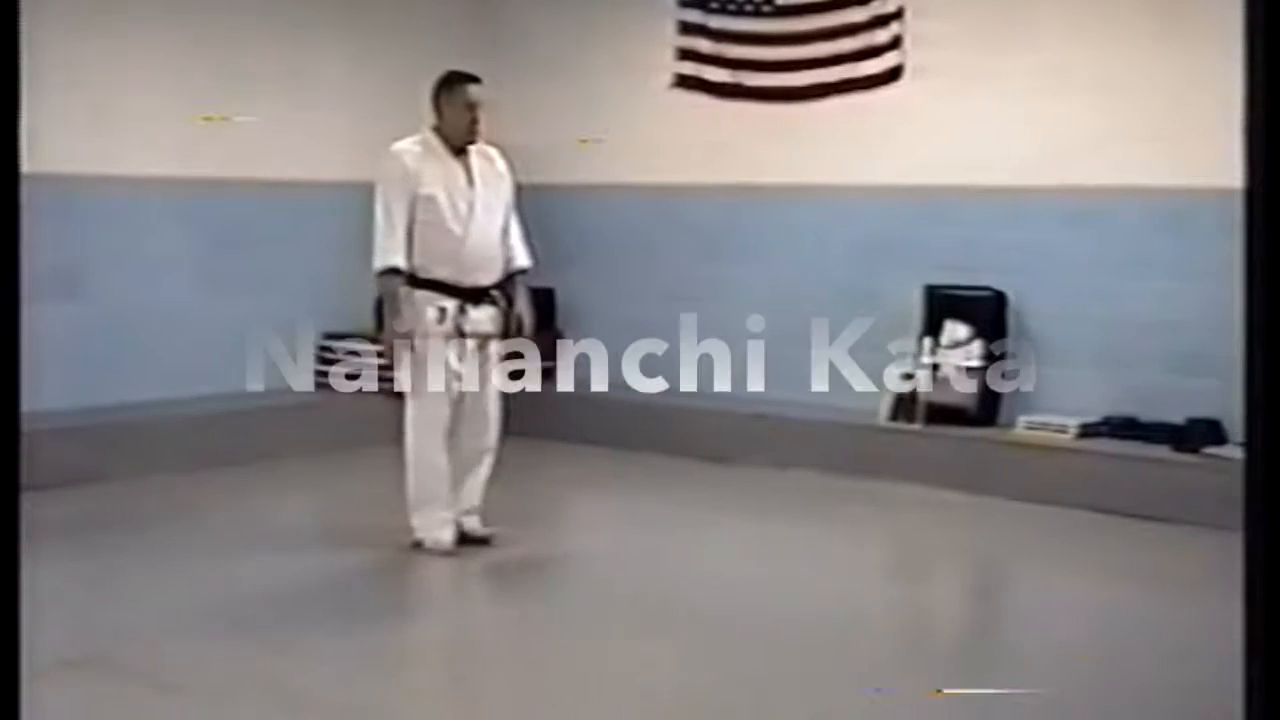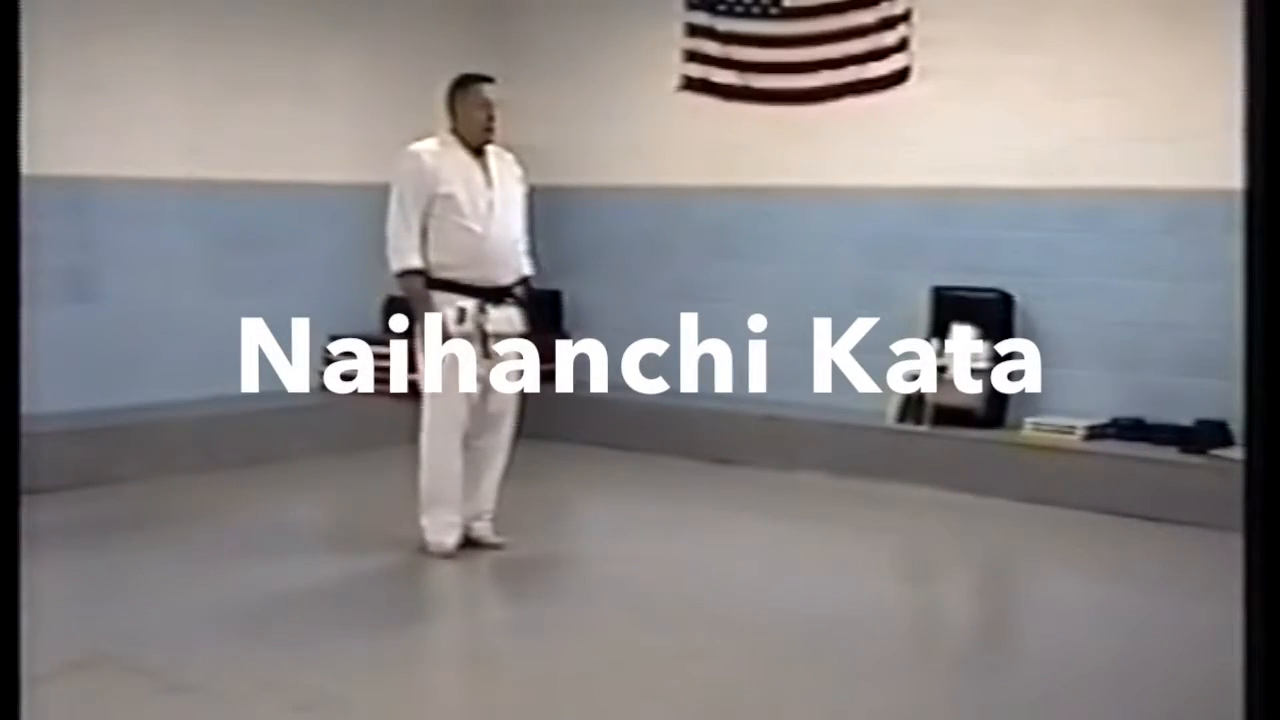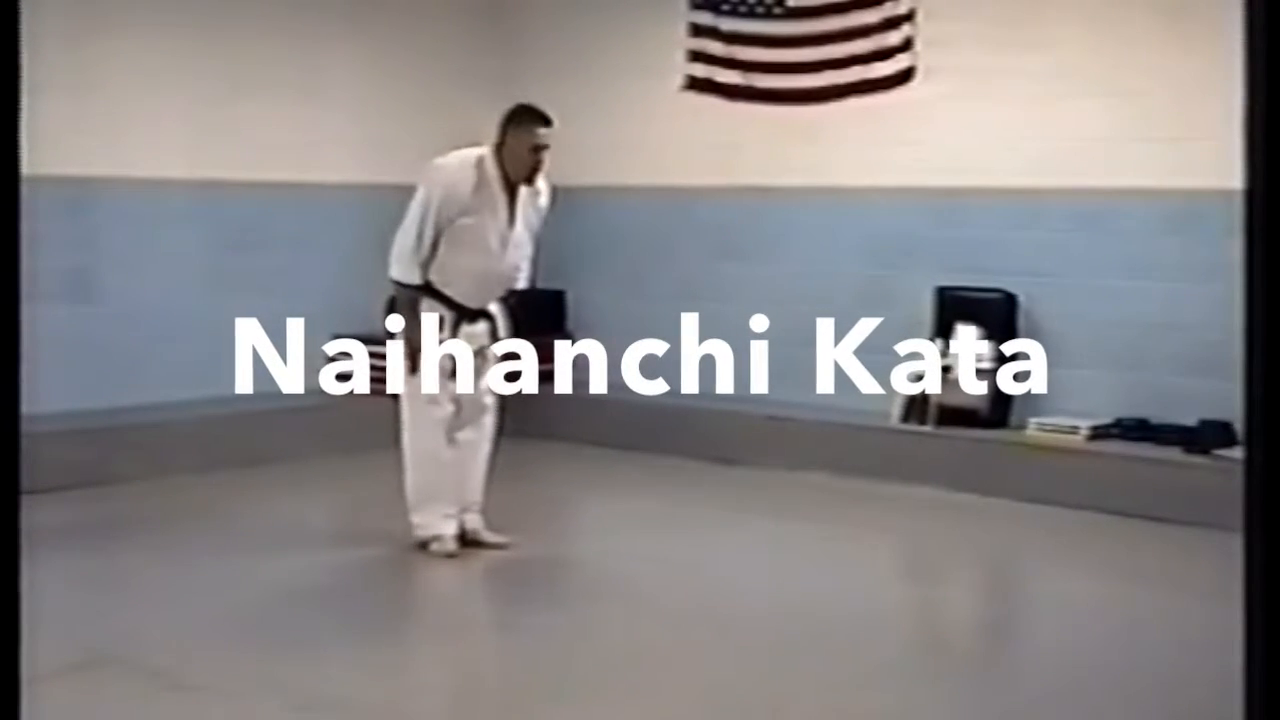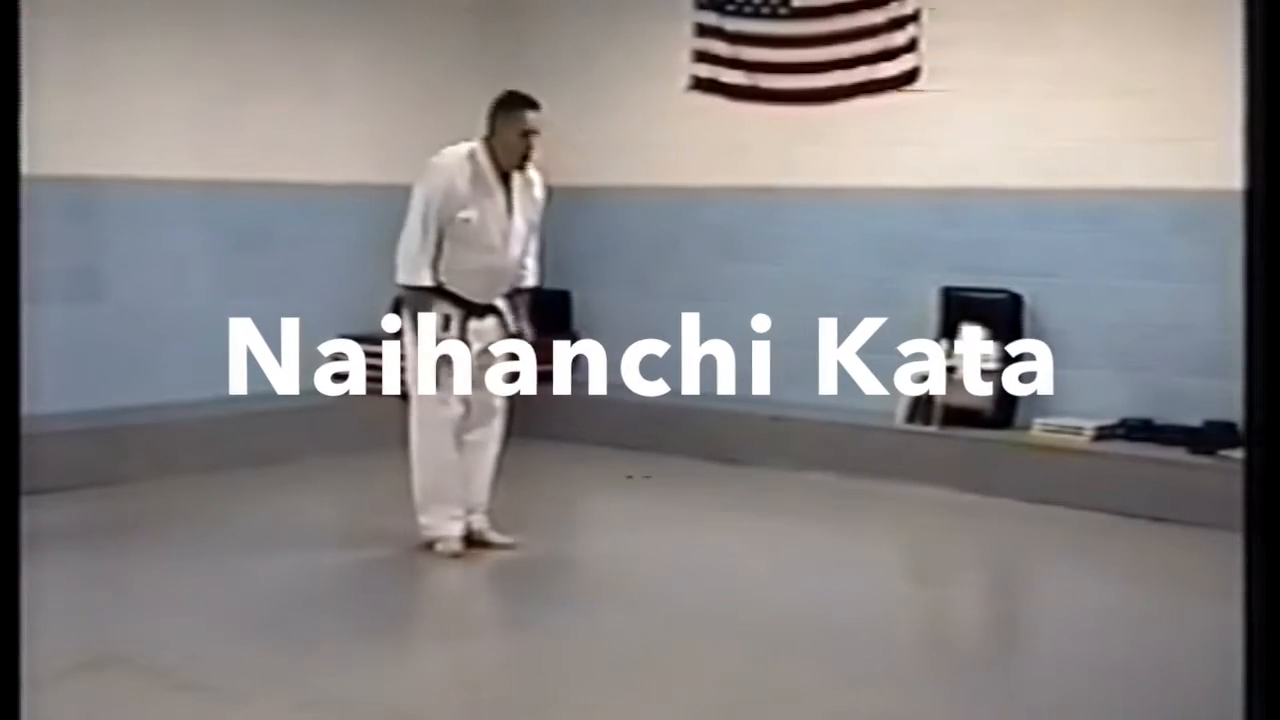
dt=0.7s
person 1, frame 1
left shoulder: (493, 162)
right shoulder: (405, 160)
left elbow: (509, 235)
right elbow: (390, 244)
left wrist: (519, 297)
right wrist: (395, 314)
left hip: (485, 312)
right hip: (431, 311)
left knee: (480, 422)
right knee: (430, 422)
left ankle: (465, 515)
right ankle: (432, 526)
person 1, frame 2
left shoulder: (508, 166)
right shoulder: (423, 161)
right elbow: (404, 244)
left wrist: (521, 308)
right wrist: (425, 315)
left hip: (503, 313)
right hip: (451, 311)
left knee: (496, 422)
right knee: (446, 421)
left ankle: (478, 519)
right ankle: (441, 528)
person 1, frame 3
left shoulder: (538, 191)
right shoulder: (453, 176)
right elbow: (408, 253)
left wrist: (507, 319)
right wrist: (412, 327)
left hip: (482, 318)
right hip: (432, 313)
left knee: (477, 417)
right knee: (430, 418)
left ankle: (468, 519)
right ankle: (435, 525)
person 1, frame 4
left shoulder: (531, 184)
right shoulder: (448, 173)
right elbow: (415, 256)
left wrist: (521, 318)
right wrist: (424, 331)
left hip: (490, 316)
right hip: (439, 313)
left knee: (487, 418)
right knee: (439, 418)
left ankle: (474, 519)
right ankle: (441, 525)
